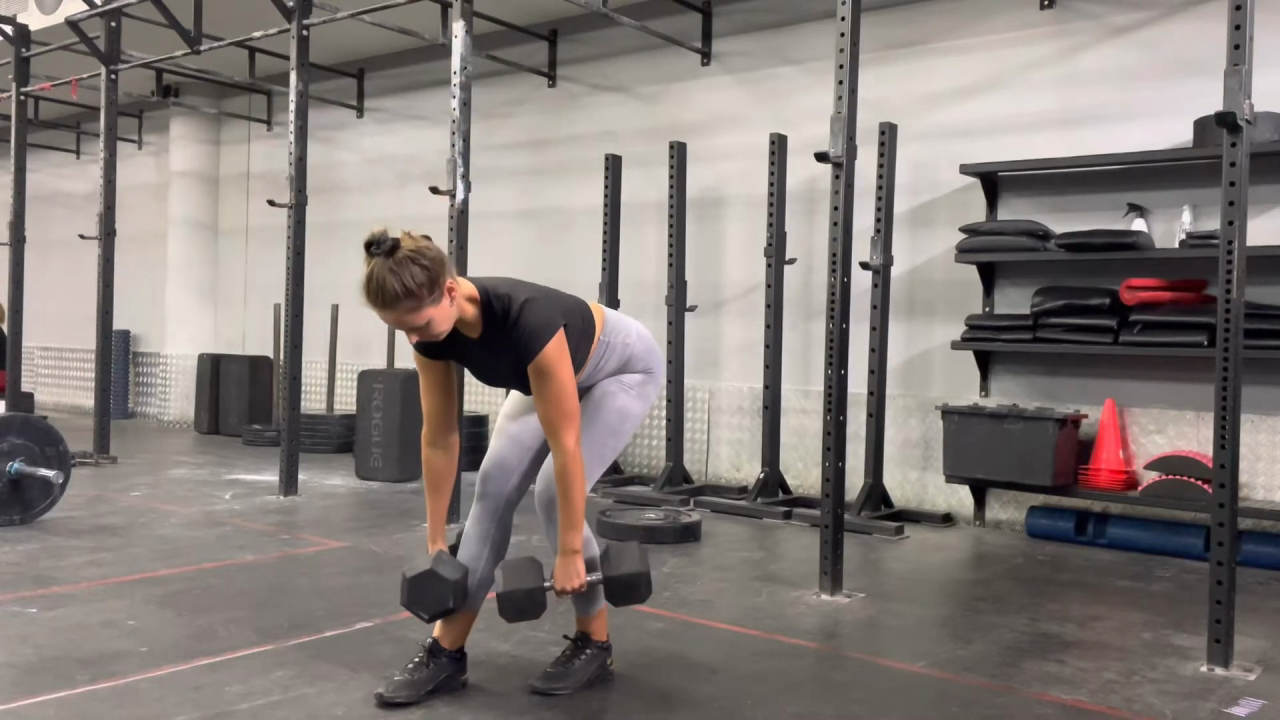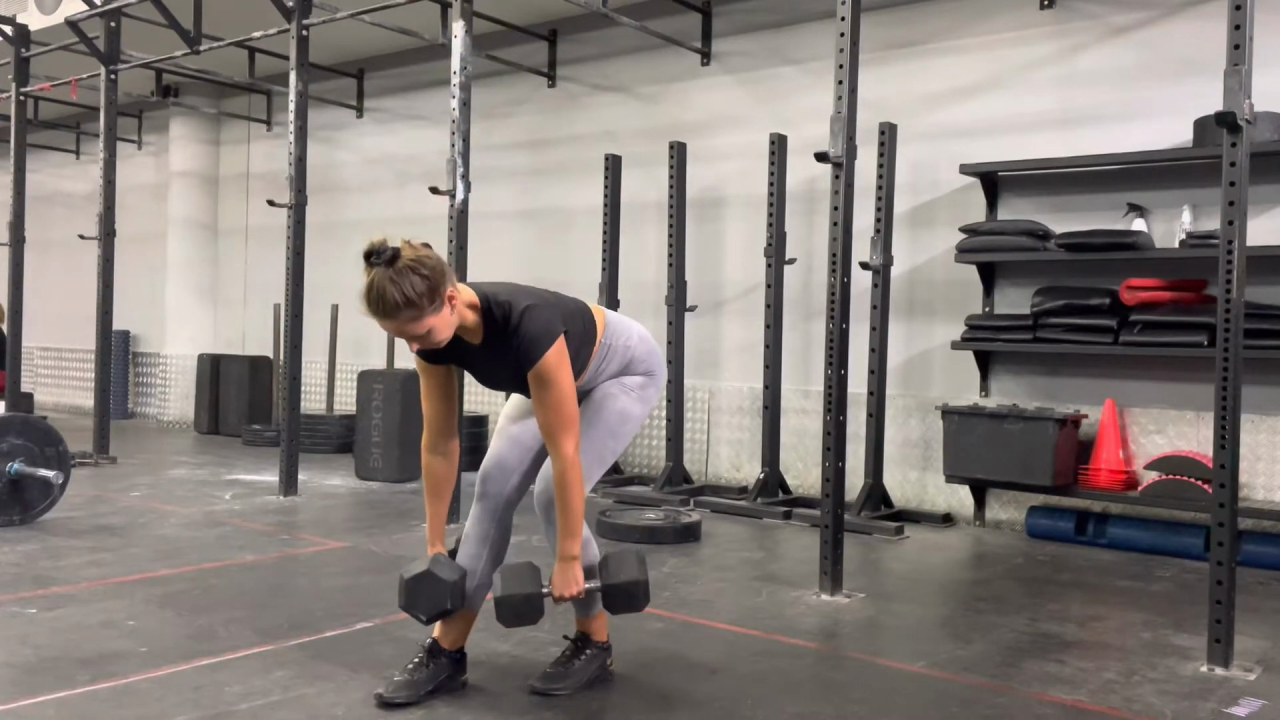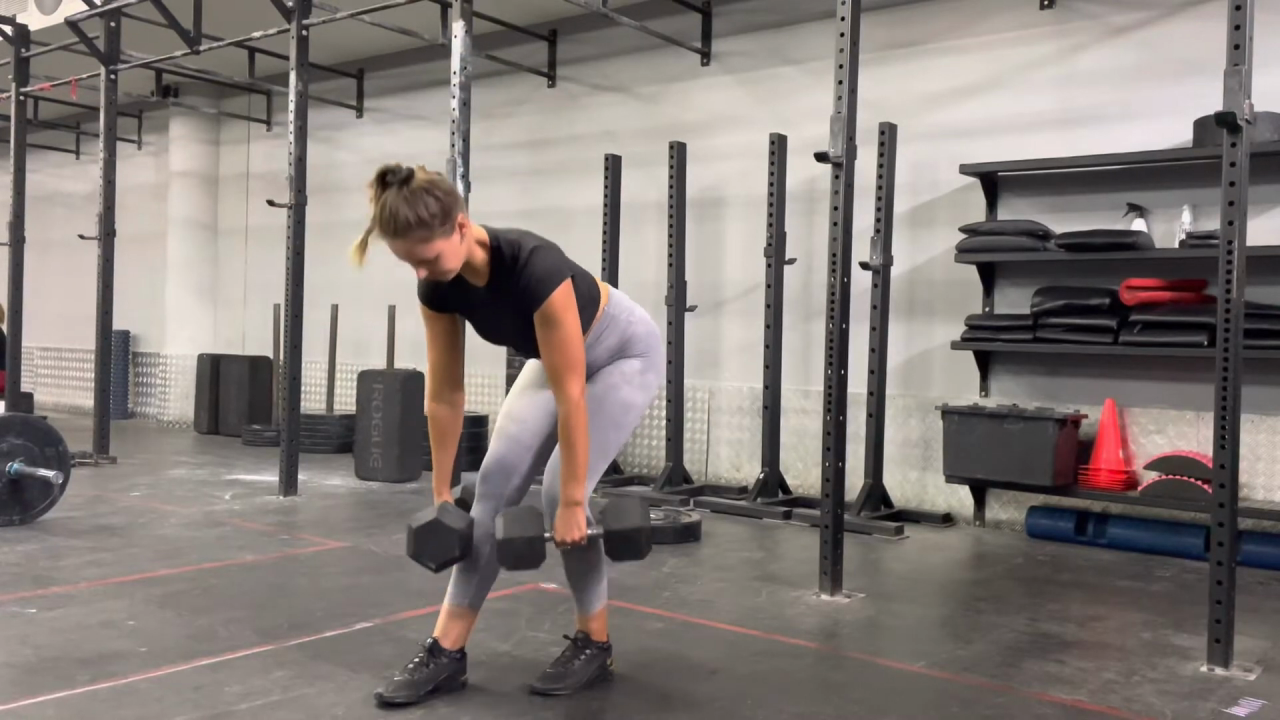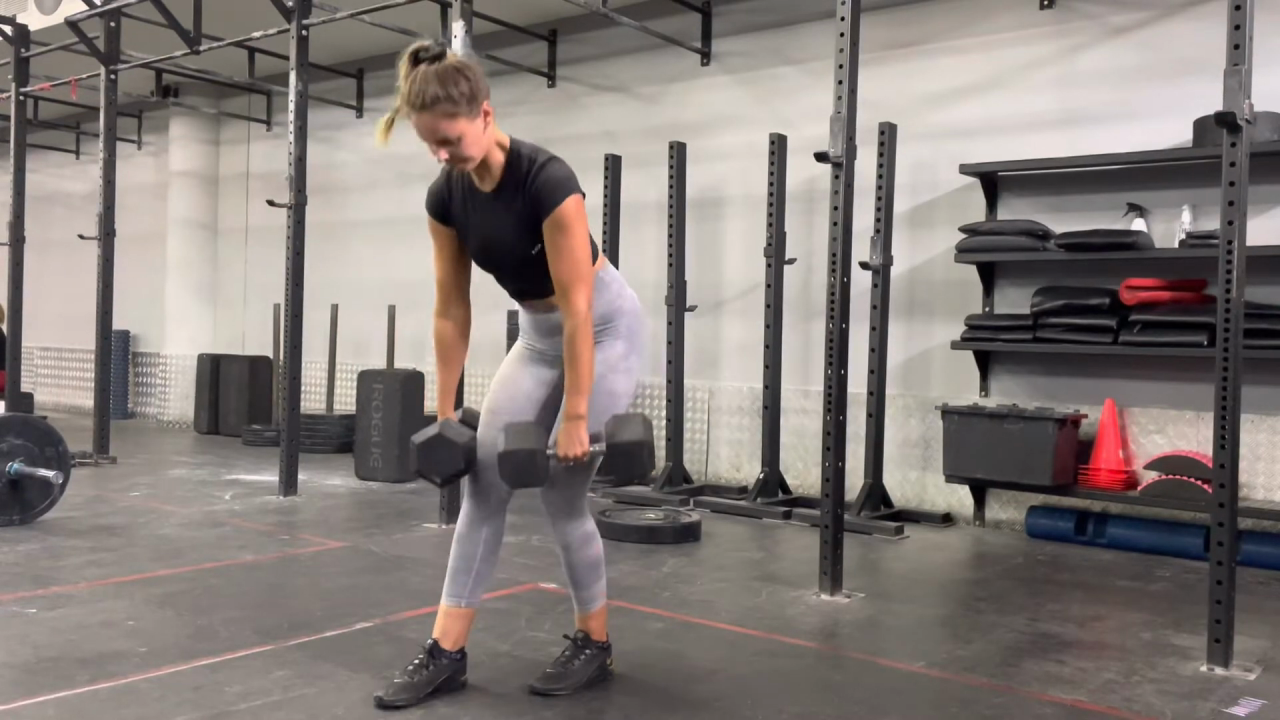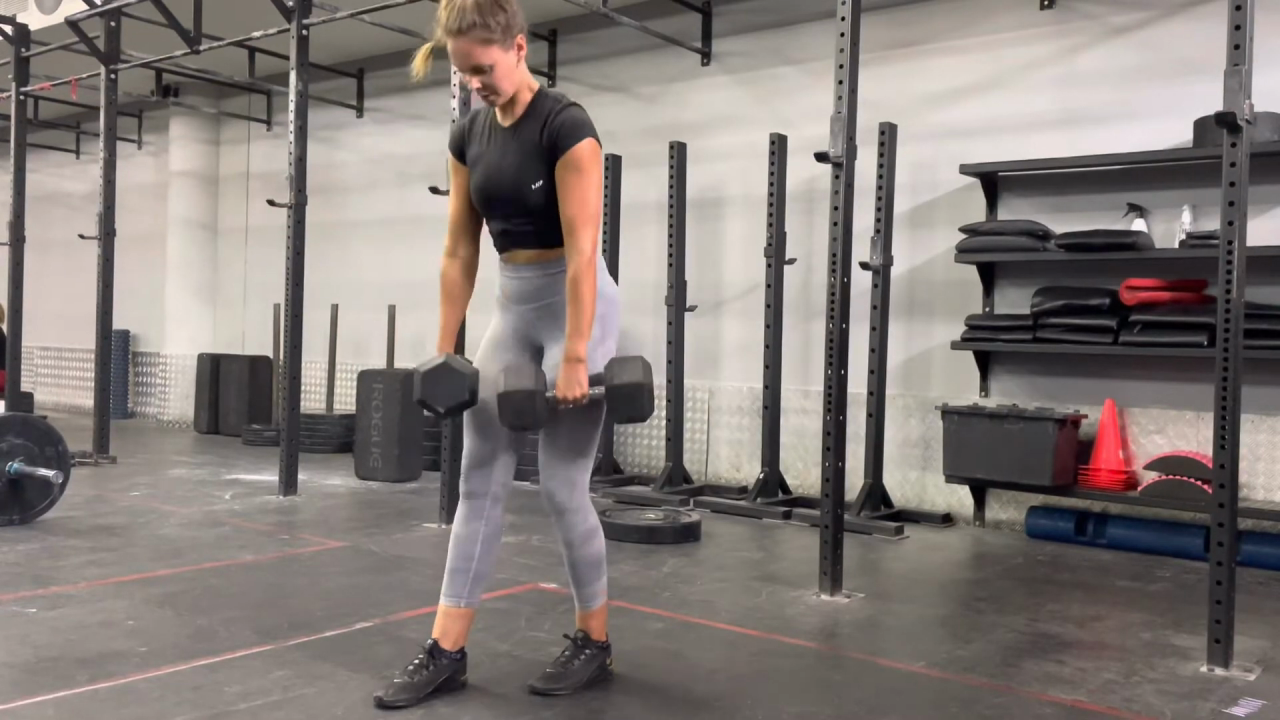
dt=0.3s
person 1, frame 1
left shoulder: (526, 317)
right shoulder: (434, 331)
left elbow: (566, 446)
right elbow: (439, 438)
left wrist: (570, 553)
right wrist: (435, 541)
left hip: (624, 368)
right hip: (554, 369)
left knee: (552, 492)
right knee: (493, 487)
left ankle: (595, 643)
right ankle: (446, 650)
person 1, frame 2
left shoulder: (527, 325)
right shoulder: (435, 331)
left elbow: (565, 454)
right elbow: (440, 443)
left wrist: (568, 559)
right wrist: (435, 545)
left hip: (625, 370)
right hip: (562, 373)
left knee: (552, 493)
right knee: (493, 487)
left ankle: (594, 643)
right ankle: (446, 649)
person 1, frame 3
left shoulder: (535, 266)
right shoulder: (439, 287)
left elbow: (571, 396)
right elbow: (445, 393)
left wrist: (572, 504)
right wrist: (441, 494)
left hip: (624, 354)
right hip: (549, 363)
left knee: (555, 500)
right knee: (493, 488)
left ankle: (594, 644)
right ankle: (446, 651)
person 1, frame 4
left shoulder: (547, 178)
right shoulder: (446, 196)
left elbow: (578, 311)
right elbow: (451, 312)
left wrist: (575, 417)
right wrist: (445, 413)
left hip: (606, 329)
right hip: (536, 335)
left knee: (560, 485)
right knee: (485, 477)
left ankle: (594, 642)
right ankle: (447, 650)
person 1, frame 5
left shoulder: (565, 124)
right shoulder: (468, 135)
left elbow: (582, 250)
right elbow: (459, 250)
left wrist: (576, 359)
right wrist: (444, 349)
left hip: (576, 306)
right hip: (511, 310)
left knee: (561, 487)
right knee: (479, 483)
left ankle: (594, 643)
right ankle: (446, 649)
